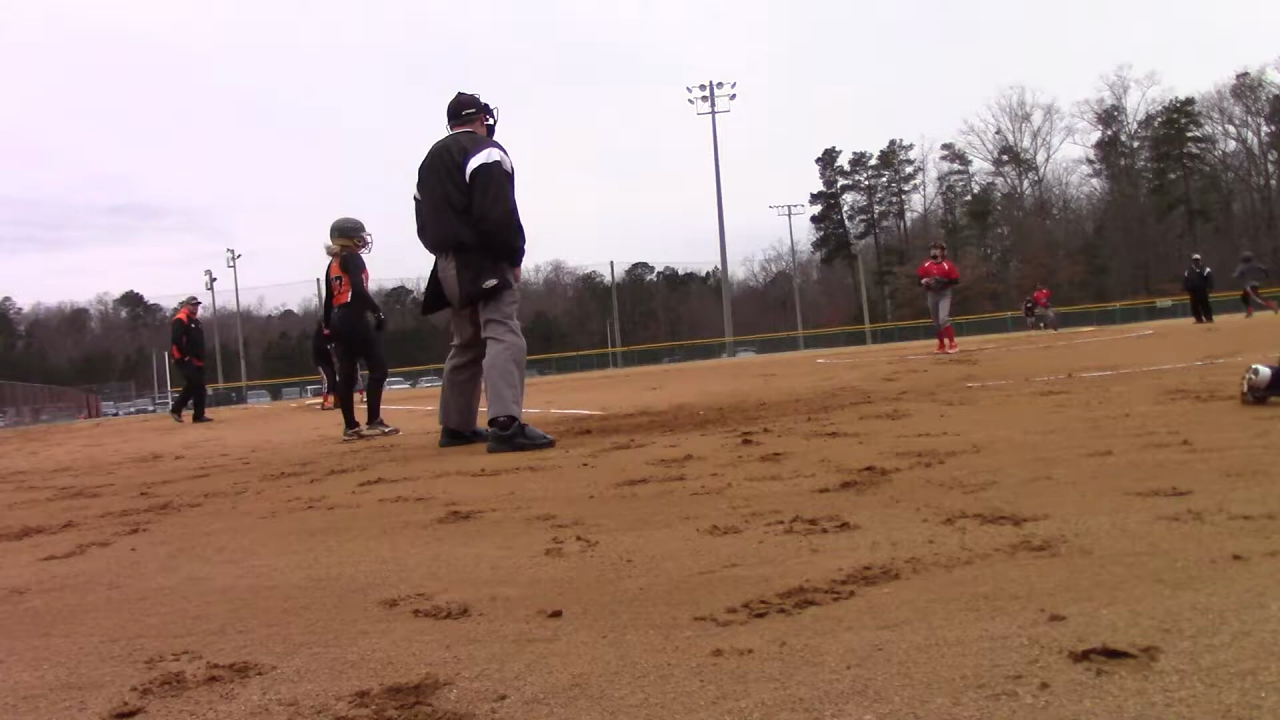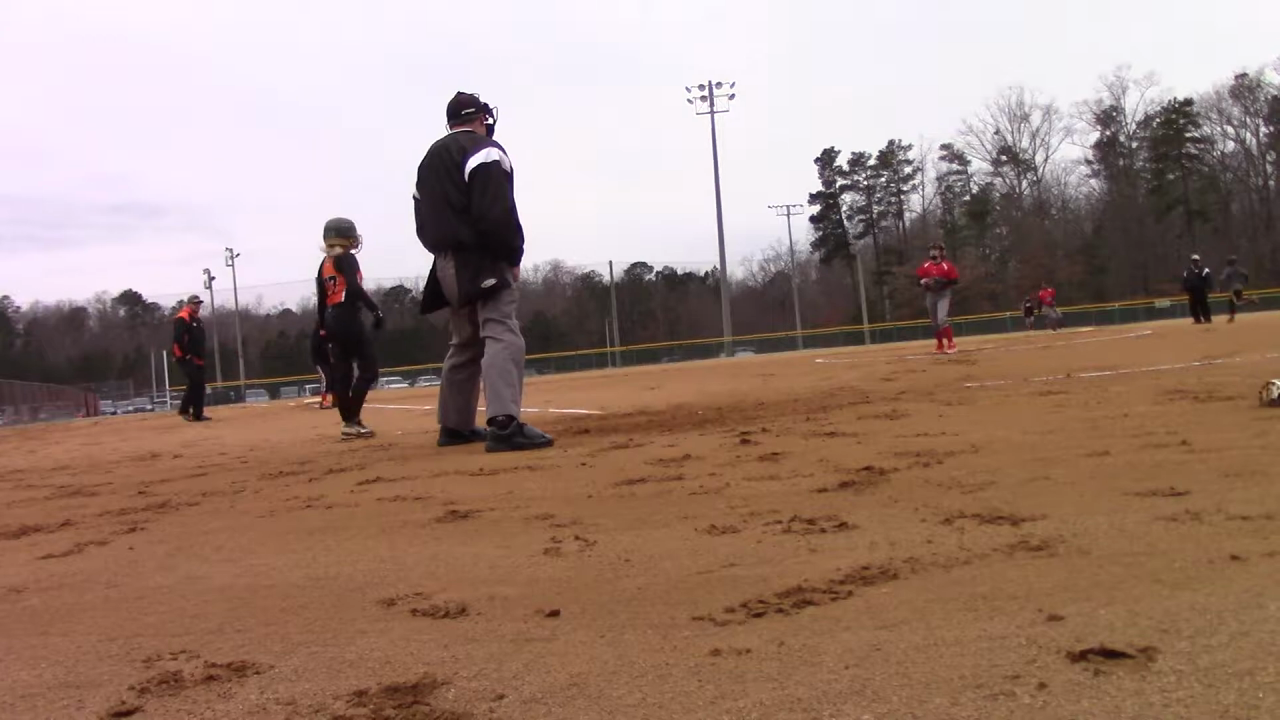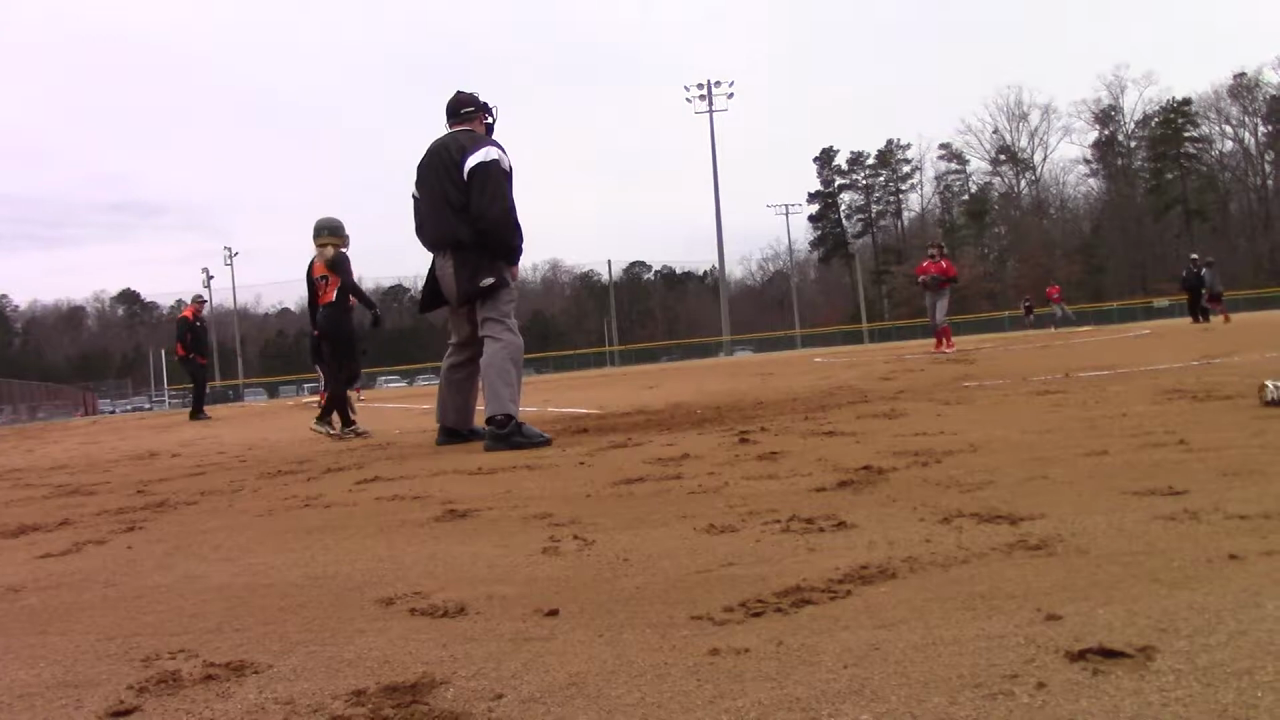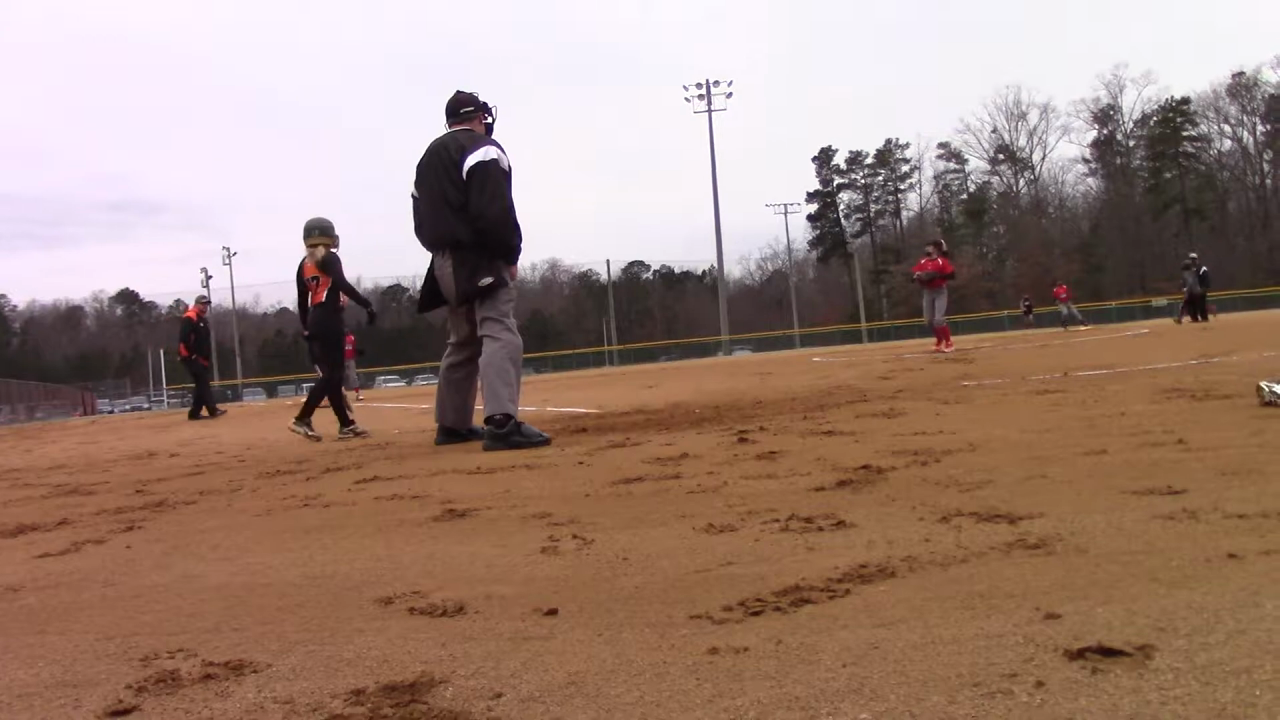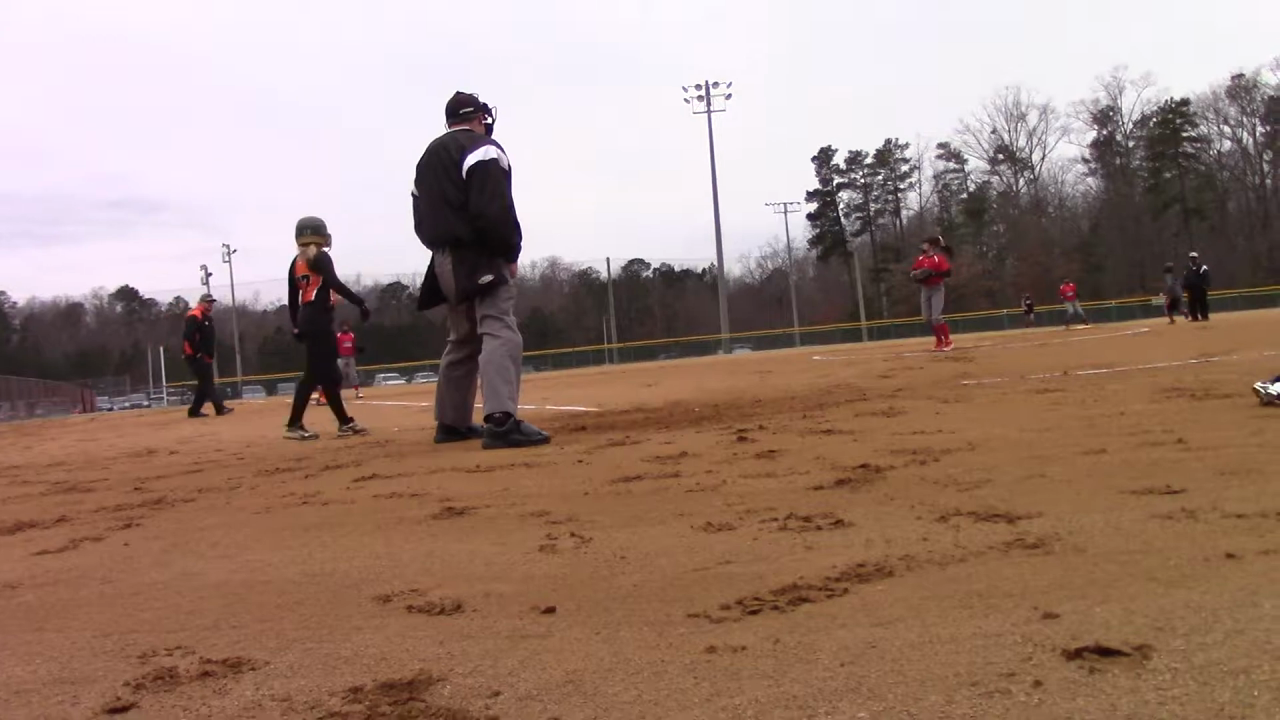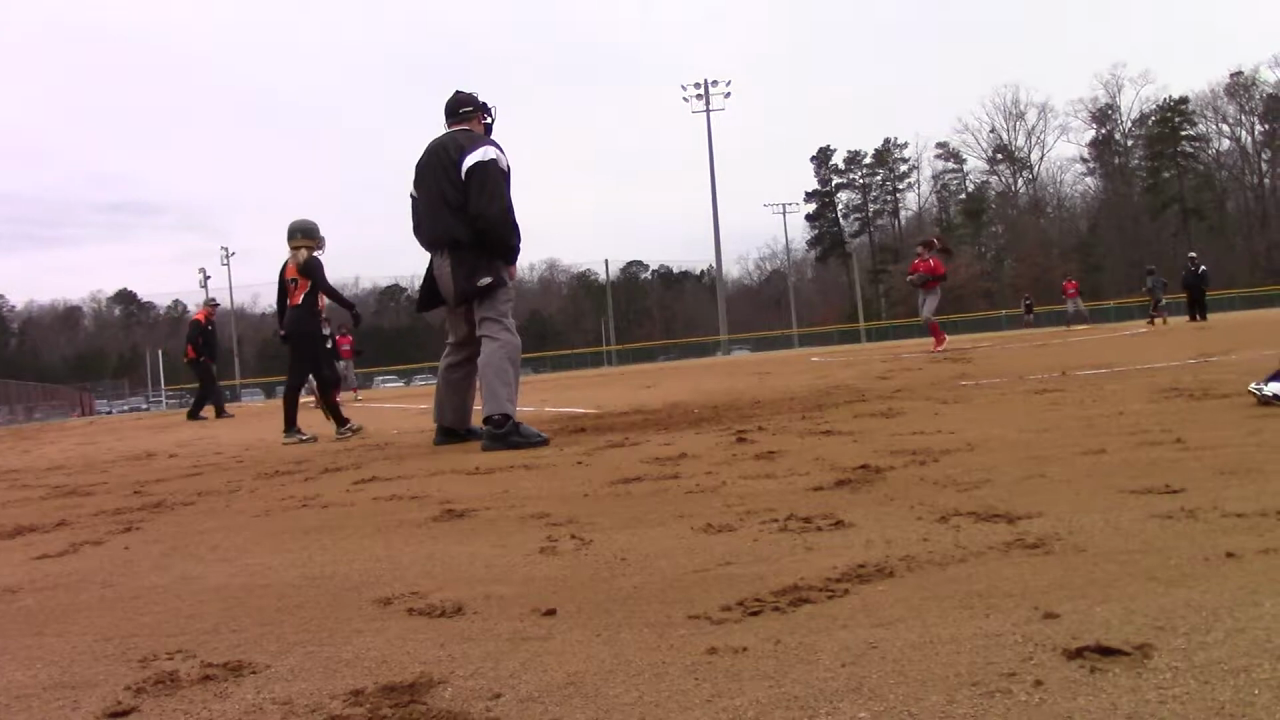
dt=0.1s
person 1, frame 1
left shoulder: (430, 160)
right shoulder: (486, 151)
left elbow: (424, 221)
right elbow: (498, 213)
left wrist: (445, 254)
right wrist: (514, 257)
left hip: (448, 265)
right hip: (482, 261)
left knee: (467, 344)
right knee: (504, 337)
left ankle: (457, 425)
right ankle: (506, 426)
person 1, frame 2
left shoulder: (429, 159)
right shoulder: (485, 151)
left elbow: (423, 220)
right elbow: (497, 213)
left wrist: (444, 252)
right wrist: (513, 256)
left hip: (447, 264)
right hip: (481, 260)
left knee: (465, 343)
right knee: (502, 336)
left ankle: (454, 424)
right ankle: (504, 425)
person 1, frame 3
left shoulder: (429, 158)
right shoulder: (484, 150)
left elbow: (423, 219)
right elbow: (495, 212)
left wrist: (444, 251)
right wrist: (512, 255)
left hip: (446, 263)
right hip: (480, 259)
left knee: (464, 343)
right knee: (501, 336)
left ankle: (454, 424)
right ankle: (503, 424)
person 1, frame 4
left shoulder: (428, 158)
right shoulder: (483, 149)
left elbow: (422, 219)
right elbow: (494, 212)
left wrist: (443, 250)
right wrist: (510, 255)
left hip: (445, 262)
right hip: (479, 259)
left knee: (463, 342)
right knee: (499, 335)
left ankle: (452, 423)
right ankle: (501, 423)
person 1, frame 5
left shoulder: (428, 157)
right shoulder: (483, 149)
left elbow: (421, 215)
right elbow: (494, 210)
left wrist: (442, 249)
right wrist: (511, 253)
left hip: (445, 260)
right hip: (478, 257)
left knee: (463, 339)
right knee: (500, 332)
left ankle: (452, 421)
right ankle: (501, 421)
person 1, frame 6
left shoulder: (426, 157)
right shoulder: (482, 150)
left elbow: (420, 217)
right elbow: (493, 212)
left wrist: (441, 251)
right wrist: (510, 255)
left hip: (444, 262)
right hip: (478, 259)
left knee: (461, 342)
right knee: (498, 335)
left ankle: (450, 424)
right ankle: (499, 424)
person 2, frame 1
left shoulder: (332, 264)
right shoulder: (353, 259)
left elbow: (328, 298)
right elbow: (359, 288)
left wrist: (328, 327)
right wrist: (377, 312)
left hip: (338, 320)
right hip: (354, 318)
left knee: (346, 376)
right knee: (378, 369)
left ankle: (351, 427)
right ankle: (374, 422)
person 2, frame 2
left shoulder: (324, 264)
right shoulder: (347, 258)
left elbow: (321, 298)
right elbow: (355, 287)
left wrist: (323, 328)
right wrist: (375, 310)
left hip: (332, 319)
right hip: (349, 317)
left knee: (342, 375)
right knee: (368, 369)
left ankle: (350, 423)
right ankle: (352, 420)
person 2, frame 3
left shoulder: (313, 263)
right shoulder: (339, 258)
left elbow: (312, 299)
right elbow: (349, 285)
left wrist: (316, 327)
right wrist: (373, 307)
left hip: (324, 319)
right hip: (339, 318)
left knee: (336, 373)
right knee: (349, 372)
left ankle: (347, 424)
right ankle: (323, 417)
person 2, frame 4
left shoulder: (303, 264)
right shoulder: (330, 258)
left elbow: (302, 299)
right elbow: (342, 285)
left wrist: (306, 328)
right wrist: (367, 305)
left hip: (315, 319)
right hip: (330, 318)
left knee: (331, 374)
right knee: (333, 374)
left ankle: (346, 424)
right ankle: (302, 419)
person 2, frame 5
left shoulder: (296, 262)
right shoulder: (321, 258)
left elbow: (292, 297)
right elbow: (335, 284)
left wrist: (296, 326)
right wrist: (360, 303)
left hip: (306, 318)
right hip: (320, 318)
left knee: (329, 373)
right knee: (314, 373)
left ankle: (345, 422)
right ankle: (294, 424)
person 2, frame 6
left shoulder: (287, 265)
right shoulder: (311, 262)
left elbow: (281, 299)
right elbow: (326, 288)
left wrist: (283, 327)
right wrist: (351, 308)
left hip: (293, 322)
right hip: (306, 322)
left knee: (325, 375)
right knee: (297, 376)
left ankle: (341, 424)
right ankle: (290, 430)
